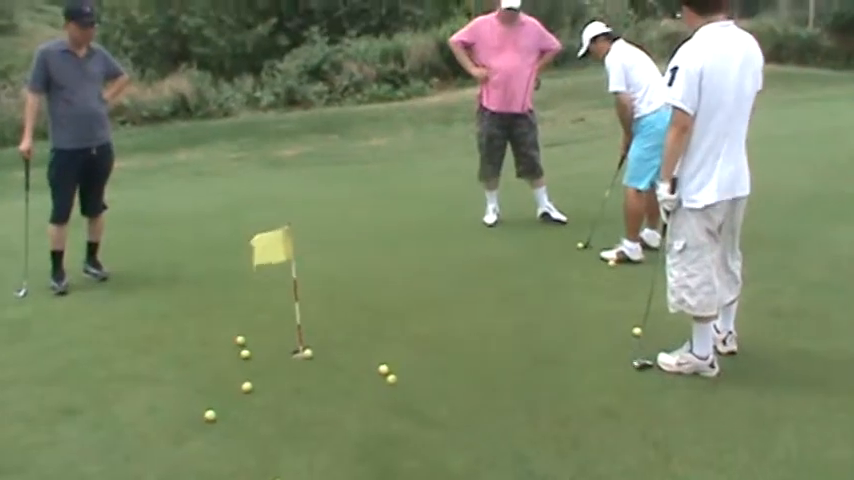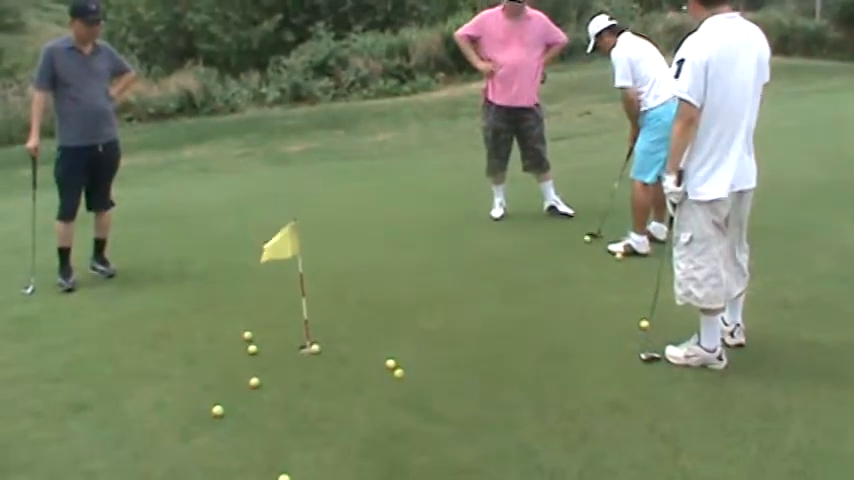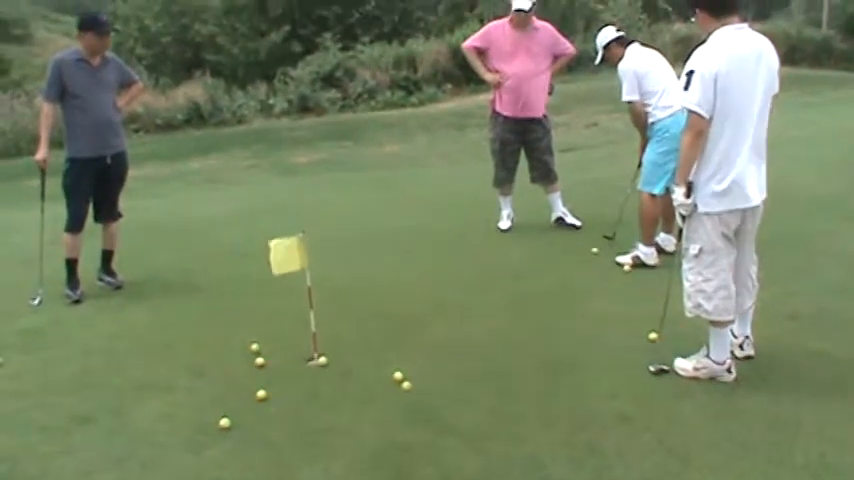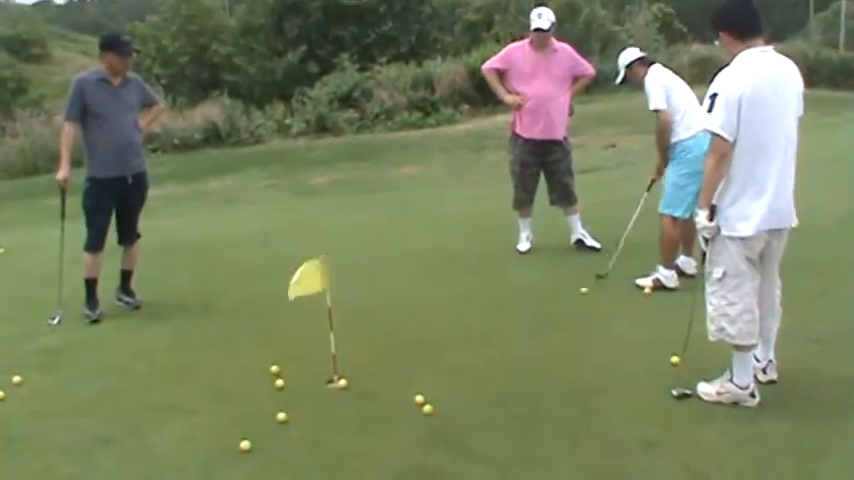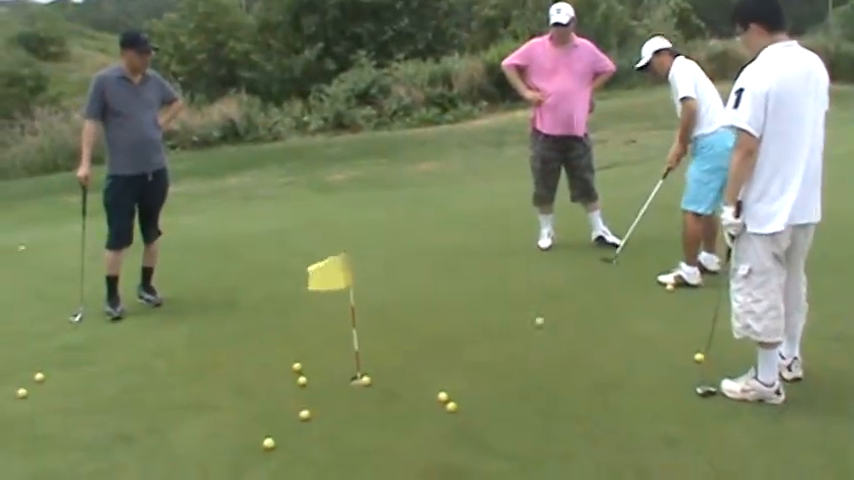
dt=0.4s
person 1, frame 1
left shoulder: (692, 53)
right shoulder: (751, 46)
left elbow: (681, 126)
left wrist: (665, 180)
left hip: (699, 183)
right hip: (736, 177)
left knee: (696, 268)
right knee: (727, 258)
left ankle: (702, 354)
right ankle: (725, 331)
person 1, frame 2
left shoulder: (698, 46)
right shoulder: (757, 38)
left elbow: (687, 118)
right elbow: (755, 99)
left wrist: (671, 172)
left hip: (706, 174)
right hip: (742, 168)
left knee: (703, 259)
right knee: (734, 251)
left ankle: (710, 346)
right ankle: (732, 324)
person 1, frame 3
left shoulder: (707, 57)
right shoulder: (766, 49)
left elbow: (696, 129)
right elbow: (765, 109)
left wrist: (680, 184)
left hip: (716, 186)
right hip: (752, 180)
left knee: (712, 271)
right knee: (743, 263)
left ankle: (719, 358)
right ankle: (742, 336)
person 1, frame 4
left shoulder: (731, 80)
right shoulder: (790, 72)
left elbow: (720, 152)
right elbow: (789, 132)
left wrist: (703, 207)
left hip: (739, 209)
right hip: (779, 205)
left knee: (735, 295)
right knee: (767, 286)
left ankle: (742, 383)
right ankle: (765, 361)
person 1, frame 5
left shoulder: (758, 74)
right shoulder: (815, 66)
left elbow: (746, 148)
right elbow: (810, 129)
left wrist: (729, 203)
left hip: (766, 205)
right hip: (805, 201)
left knee: (760, 291)
right knee: (792, 283)
left ankle: (766, 381)
right ankle: (789, 357)
person 2, frame 1
left shoulder: (99, 54)
right shoulder: (47, 54)
left elbow: (122, 77)
right elbow: (34, 95)
left wrist: (107, 96)
right wrist: (27, 137)
left hip: (100, 144)
right hip: (66, 147)
left knee: (96, 207)
right knee: (61, 212)
left ankle: (92, 260)
right ankle: (57, 271)
person 2, frame 2
left shoulder: (105, 51)
right shoulder: (53, 52)
left elbow: (129, 73)
right elbow: (40, 93)
left wrist: (113, 94)
right wrist: (34, 134)
left hip: (107, 141)
right hip: (72, 144)
left knee: (102, 203)
right knee: (68, 208)
left ankle: (99, 257)
right ankle: (65, 268)
person 2, frame 3
left shoulder: (113, 63)
right shoulder: (61, 64)
left elbow: (136, 85)
right elbow: (49, 105)
left wrist: (121, 104)
right wrist: (43, 146)
left hip: (115, 152)
right hip: (81, 156)
left knee: (110, 214)
right knee: (75, 219)
left ankle: (106, 268)
right ankle: (72, 279)
person 2, frame 4
left shoulder: (134, 83)
right shoulder: (83, 83)
left elbow: (157, 105)
right elbow: (70, 124)
left wrist: (142, 125)
right wrist: (64, 165)
left hip: (135, 172)
right hip: (101, 175)
left knee: (130, 235)
right knee: (95, 239)
left ankle: (125, 288)
right ankle: (91, 299)
person 2, frame 5
left shoulder: (154, 80)
right shoulder: (104, 81)
left elbow: (176, 102)
right elbow: (91, 122)
left wrist: (162, 121)
right wrist: (85, 163)
left hip: (156, 170)
right hip: (122, 173)
left knee: (151, 232)
right knee: (118, 237)
left ankle: (146, 285)
right ankle: (112, 296)
person 3, frame 1
left shoulder: (613, 57)
right shoulder: (629, 50)
left elbow: (623, 102)
left wrist: (627, 136)
right wrist: (631, 135)
left hip: (652, 121)
right hip: (665, 116)
left knee: (634, 186)
right knee: (652, 181)
left ankle: (631, 246)
right ankle: (651, 234)
person 3, frame 2
left shoulder: (620, 51)
right shoulder: (639, 43)
left elbow: (630, 96)
left wrist: (634, 129)
right wrist: (639, 127)
left hip: (659, 114)
right hip: (673, 109)
left knee: (641, 179)
right knee: (658, 174)
left ankle: (638, 240)
right ankle: (658, 227)
person 3, frame 3
left shoulder: (627, 64)
right shoulder: (649, 53)
left elbow: (637, 109)
left wrist: (644, 139)
right wrist: (648, 137)
left hip: (668, 126)
right hip: (682, 120)
left knee: (649, 190)
right knee: (666, 185)
left ankle: (646, 251)
right ankle: (666, 239)
person 3, frame 4
left shoulder: (653, 78)
right shoulder: (664, 76)
left elbow: (664, 120)
left wrist: (661, 157)
right wrist: (662, 158)
left hip: (690, 148)
right hip: (700, 144)
left knee: (670, 213)
right knee: (684, 209)
left ankle: (667, 274)
right ankle: (686, 261)
person 3, frame 5
left shoulder: (680, 69)
right shoulder: (684, 71)
left elbow: (690, 107)
right elbow: (686, 116)
left wrist: (681, 145)
right wrist: (676, 148)
left hip: (712, 143)
right hip: (720, 141)
left knee: (693, 209)
right knee: (706, 206)
left ankle: (689, 271)
right ankle: (709, 258)
person 4, frame 1
left shoulder: (533, 27)
right shoulder: (482, 25)
left elbow: (554, 47)
right elbow: (455, 41)
left wrist: (536, 68)
right wrist: (472, 69)
left hip: (522, 108)
right hip: (491, 108)
left knee: (532, 161)
right knee: (490, 162)
left ankle: (544, 207)
right ankle: (492, 207)
person 4, frame 2
left shoulder: (539, 20)
right shoulder: (487, 19)
left elbow: (561, 41)
right elbow: (461, 36)
left wrist: (542, 61)
right wrist: (478, 62)
left hip: (528, 101)
right hip: (497, 101)
left knee: (538, 155)
right knee: (496, 156)
left ankle: (551, 200)
right ankle: (498, 201)
person 4, frame 3
left shoulder: (546, 31)
right shoulder: (494, 30)
left elbow: (569, 52)
right elbow: (468, 47)
left wrist: (549, 72)
right wrist: (485, 74)
left hip: (536, 112)
right hip: (504, 112)
left knee: (546, 166)
right knee: (504, 167)
left ankle: (559, 212)
right ankle: (506, 212)
person 4, frame 4
left shoulder: (566, 53)
right shoulder: (514, 51)
left elbow: (588, 73)
right elbow: (488, 68)
left wrist: (570, 93)
right wrist: (505, 95)
left hip: (556, 133)
right hip: (524, 134)
left knee: (565, 188)
right knee: (523, 189)
left ankle: (578, 233)
right ankle: (525, 234)
person 4, frame 5
left shoulder: (587, 49)
right shoulder: (535, 47)
left elbow: (608, 68)
right elbow: (508, 64)
left wrist: (590, 89)
right wrist: (525, 91)
left hip: (576, 129)
right hip: (545, 130)
left knee: (586, 184)
right knee: (544, 185)
left ankle: (599, 230)
right ankle: (546, 230)
